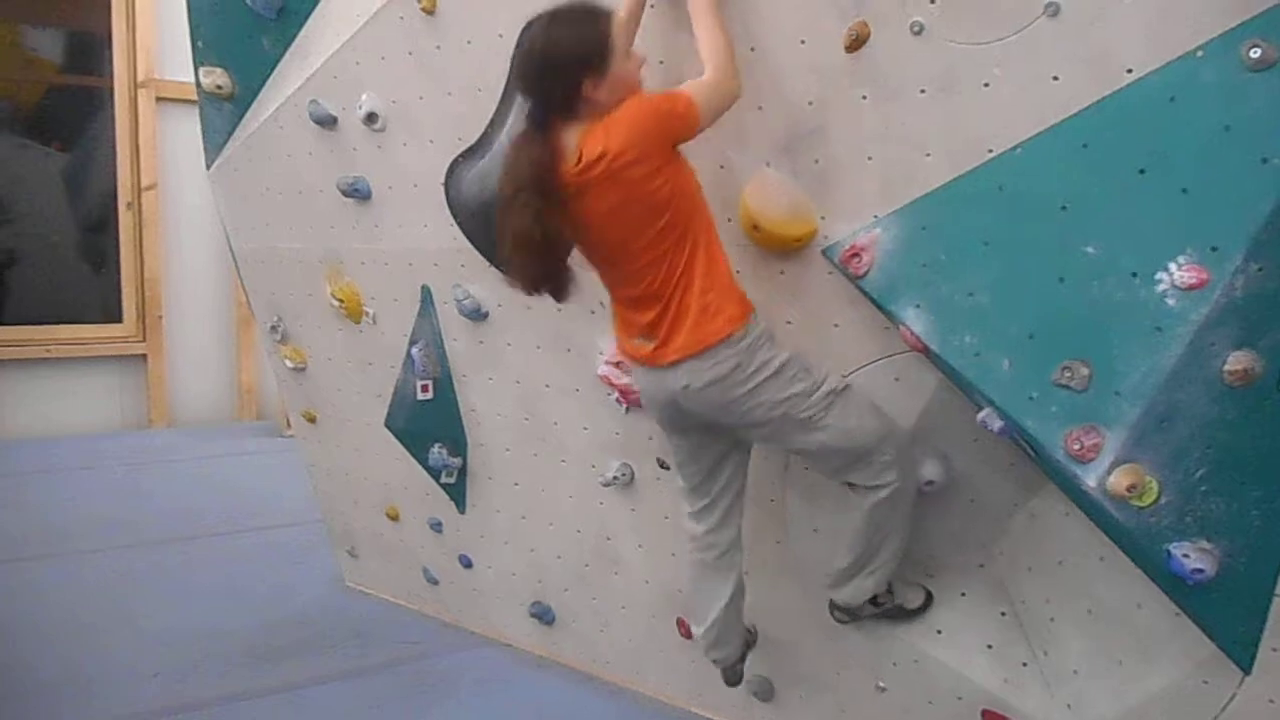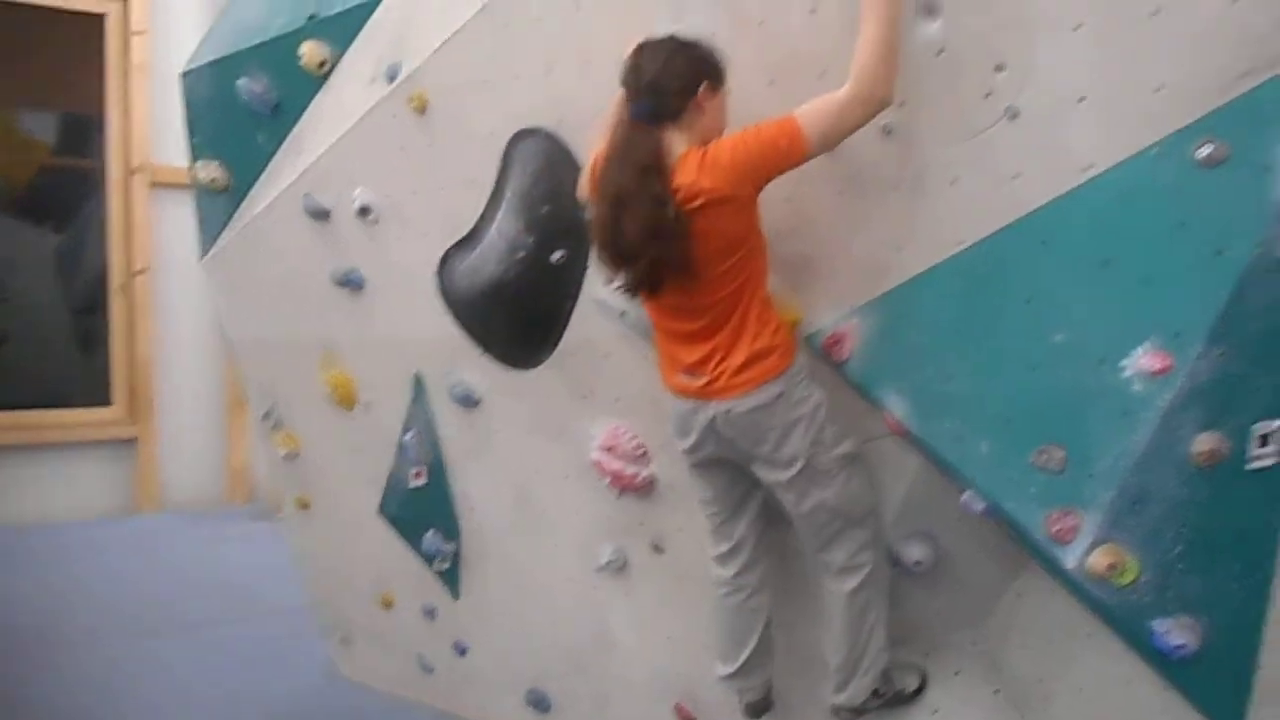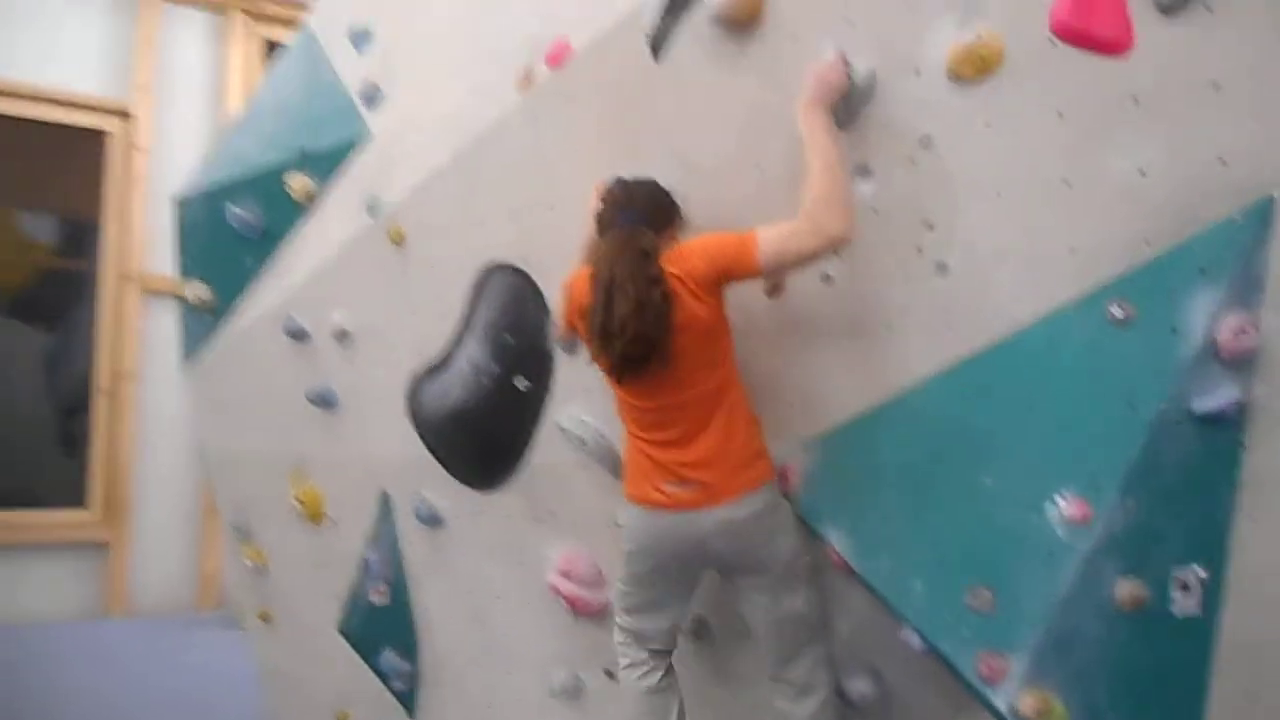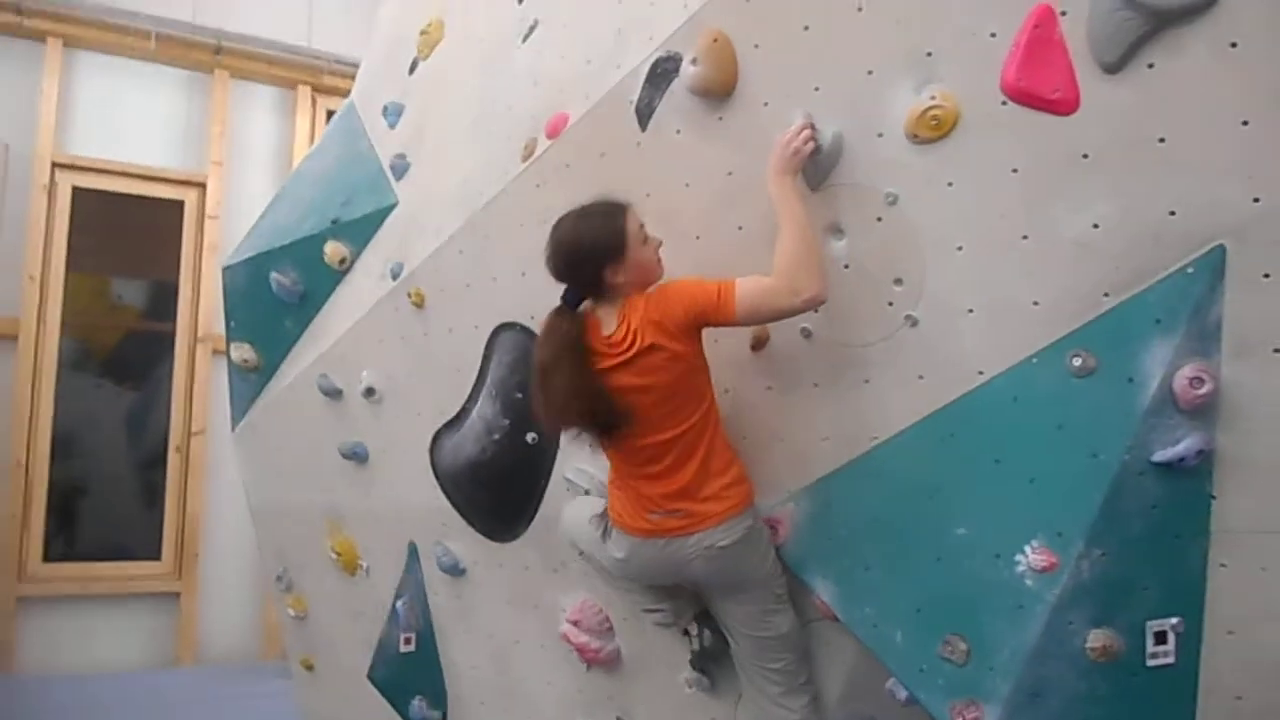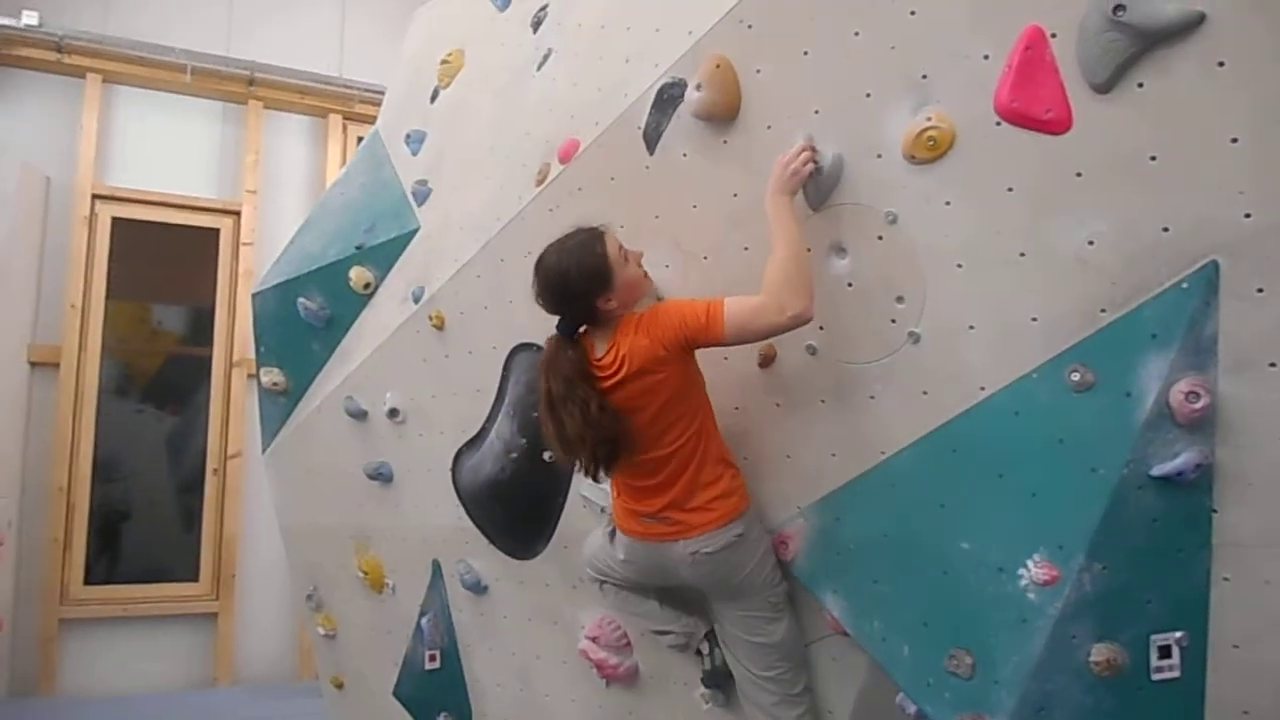
dt=0.7s
person 1, frame 1
left shoulder: (549, 154)
right shoulder: (633, 127)
left elbow: (604, 64)
right elbow: (721, 76)
left hip: (661, 377)
right hip: (727, 357)
left knee: (711, 515)
right knee: (880, 457)
left ankle: (725, 647)
right ankle: (860, 591)
person 1, frame 2
left shoulder: (621, 178)
right shoulder: (728, 166)
right elbow: (868, 92)
left wrist: (631, 103)
left hip: (693, 409)
right hip: (769, 397)
left knee: (733, 552)
right knee: (849, 544)
person 1, frame 3
left shoulder: (586, 287)
right shoulder: (698, 265)
right elbow: (827, 229)
left wrist: (598, 241)
right wrist: (813, 114)
left hip: (653, 521)
right hip: (744, 511)
left knee: (641, 644)
person 1, frame 4
left shoulder: (564, 339)
right shoulder: (671, 308)
right elbow: (804, 289)
right wrist: (782, 178)
left hip: (638, 547)
right hip: (724, 536)
left knee: (576, 518)
left ankle: (684, 615)
person 1, frame 5
left shoulder: (568, 359)
right shoulder: (661, 330)
right elbow: (790, 308)
right wrist: (780, 198)
left hip: (641, 549)
right hip: (723, 540)
left knee: (598, 556)
left ankle: (697, 638)
